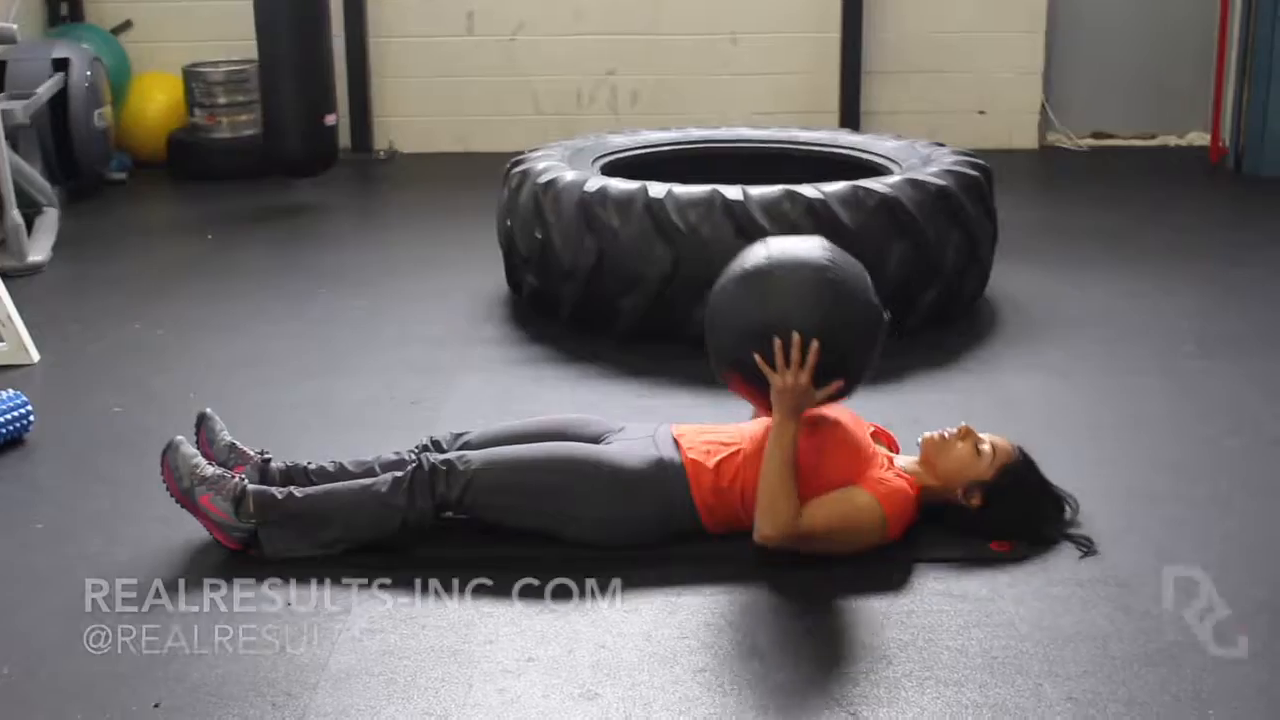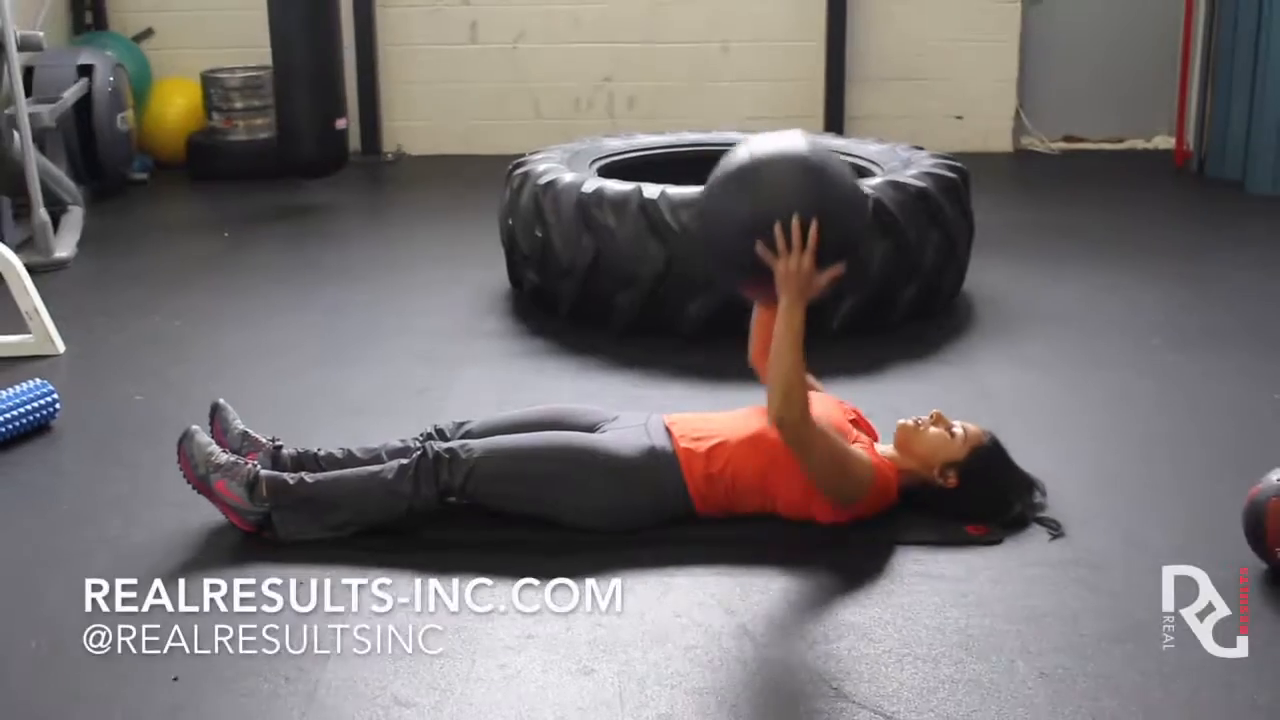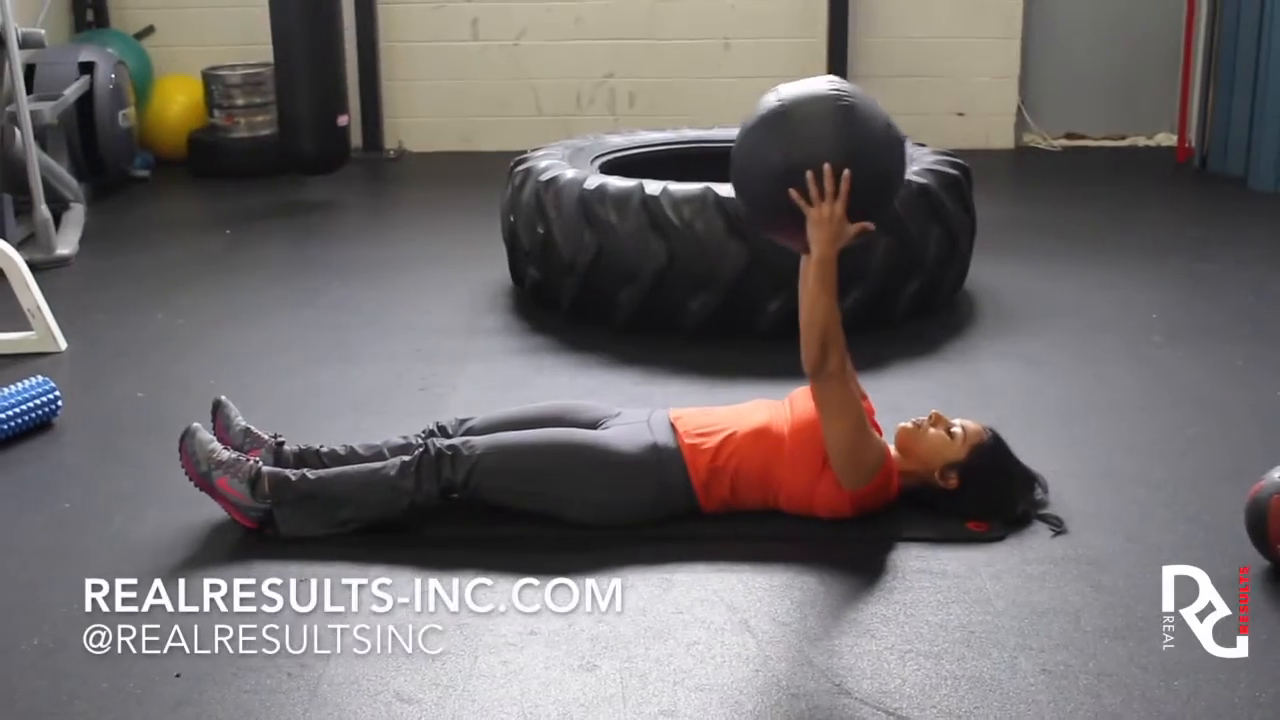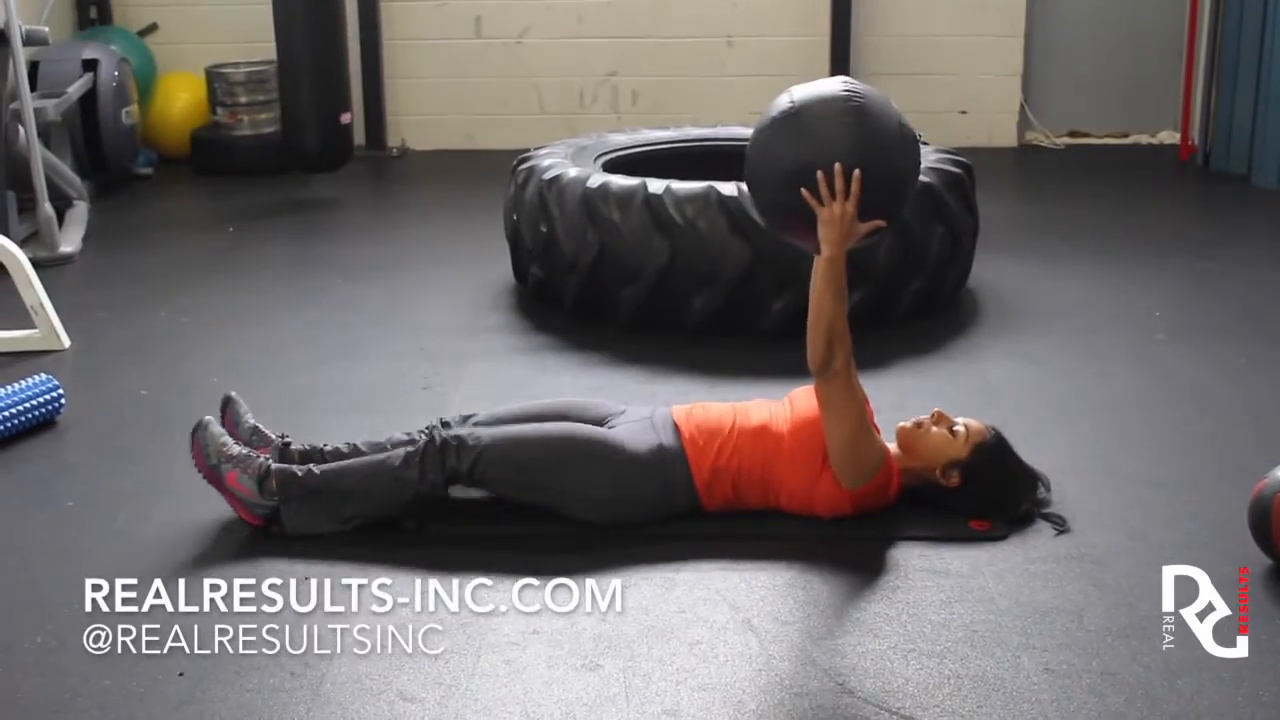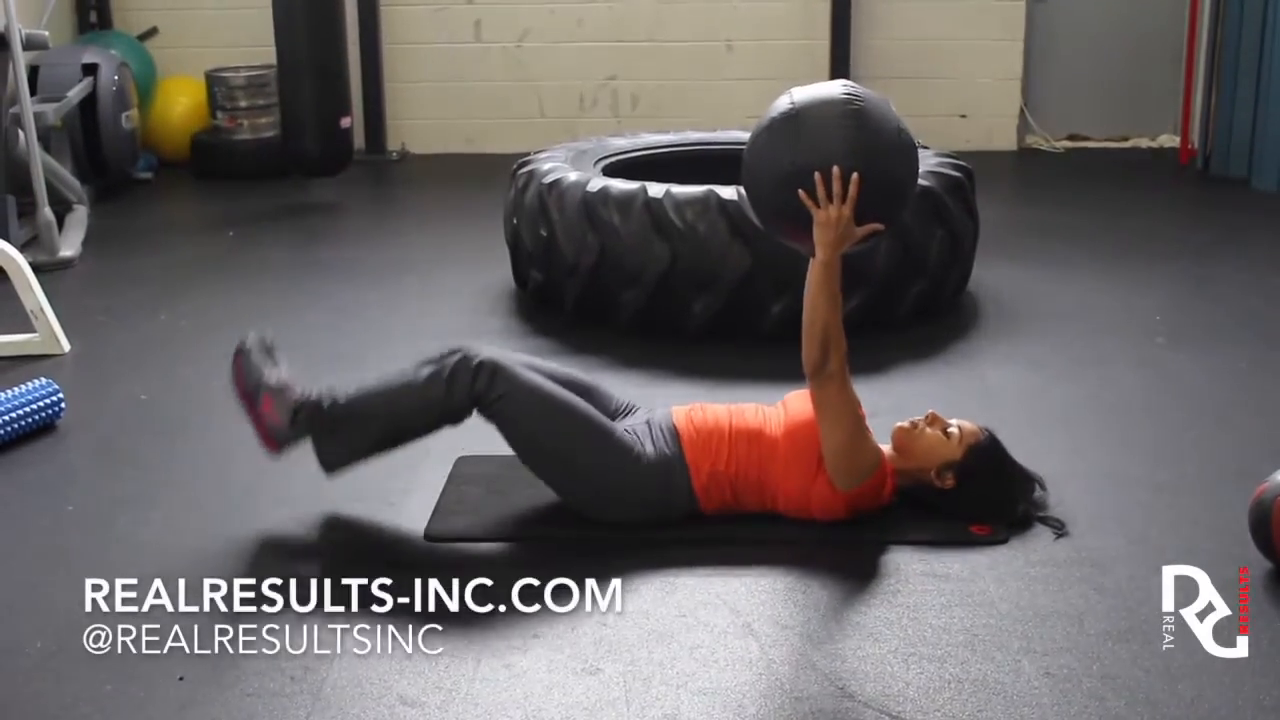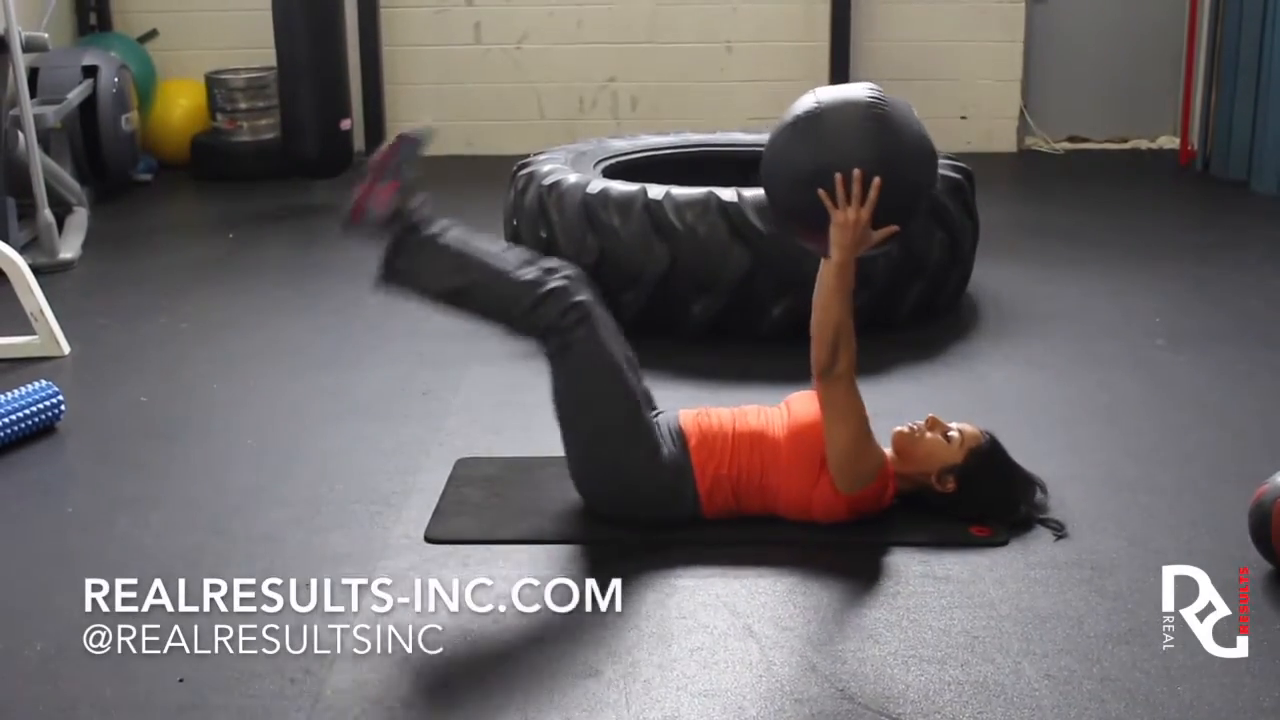
dt=0.3s
person 1, frame 1
left shoulder: (887, 505)
right shoulder: (881, 445)
left elbow: (773, 530)
left wrist: (789, 410)
right wrist: (790, 387)
left hip: (653, 496)
right hip: (660, 445)
left knee: (444, 484)
right knee: (449, 449)
left ankle: (257, 518)
right ankle: (267, 477)
person 1, frame 2
left shoulder: (866, 485)
right shoulder: (857, 434)
left elbow: (785, 415)
right elbow: (763, 364)
left wrist: (794, 298)
right wrist: (773, 282)
left hip: (646, 483)
right hip: (650, 438)
left knee: (445, 475)
right knee: (451, 437)
left ankle: (264, 502)
right ankle: (278, 463)
person 1, frame 3
left shoulder: (868, 478)
right shoulder: (863, 432)
left elbow: (820, 361)
right elbow: (825, 359)
left wrist: (824, 249)
right wrist: (813, 241)
left hip: (647, 479)
right hip: (653, 432)
left knee: (448, 469)
right knee: (454, 435)
left ankle: (270, 498)
right ankle: (281, 461)
person 1, frame 4
left shoulder: (868, 476)
right shoulder: (867, 440)
left elbow: (828, 363)
right elbow: (833, 367)
left wrist: (834, 250)
right wrist: (834, 242)
left hip: (644, 479)
right hip: (651, 434)
left knee: (455, 451)
right knee: (461, 429)
left ankle: (278, 495)
right ankle: (292, 460)
person 1, frame 5
left shoulder: (864, 479)
right shoulder: (861, 450)
left elbow: (823, 369)
right elbow: (828, 371)
left wrist: (828, 254)
right wrist: (827, 245)
left hip: (642, 480)
right hip: (652, 432)
left knee: (478, 372)
right knee: (492, 370)
left ankle: (306, 416)
right ankle: (319, 417)
person 1, frame 6
left shoulder: (866, 483)
right shoulder: (878, 464)
left elbow: (834, 372)
right elbow: (833, 364)
left wrist: (844, 256)
right wrist: (838, 242)
left hip: (649, 479)
right hip: (660, 441)
left knee: (563, 304)
right knee: (562, 301)
left ankle: (401, 229)
right ankle: (408, 230)
